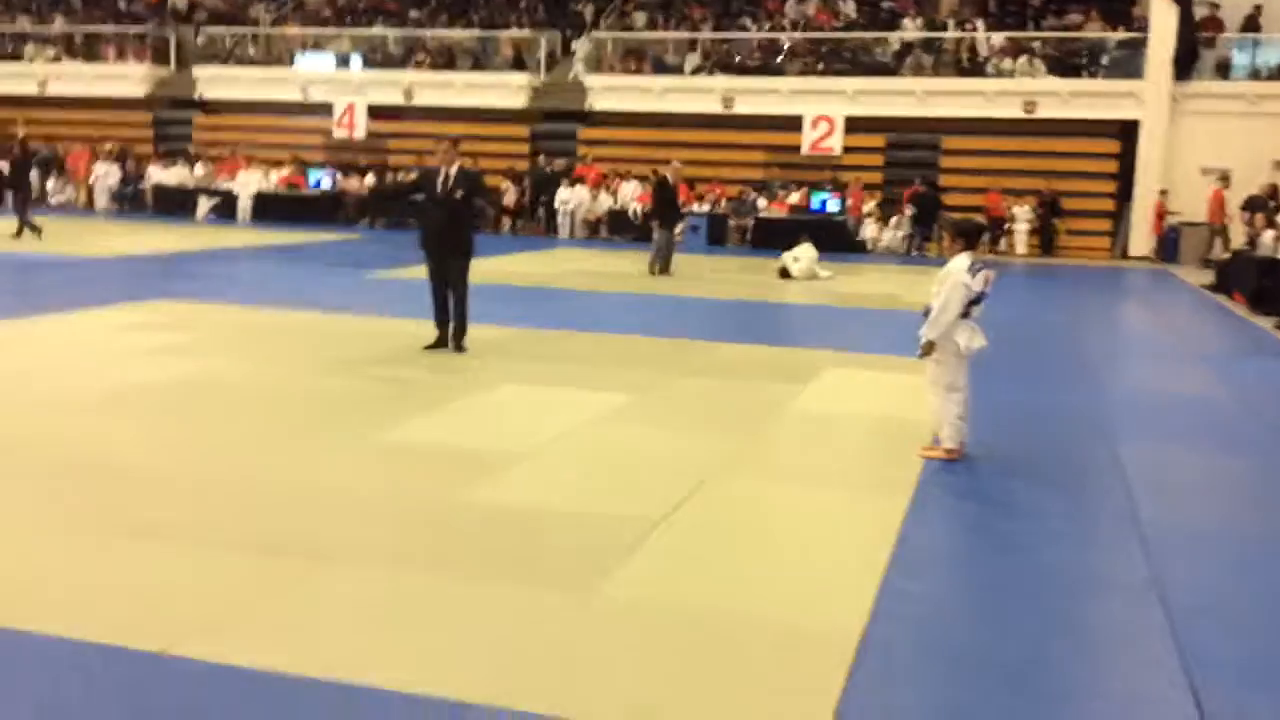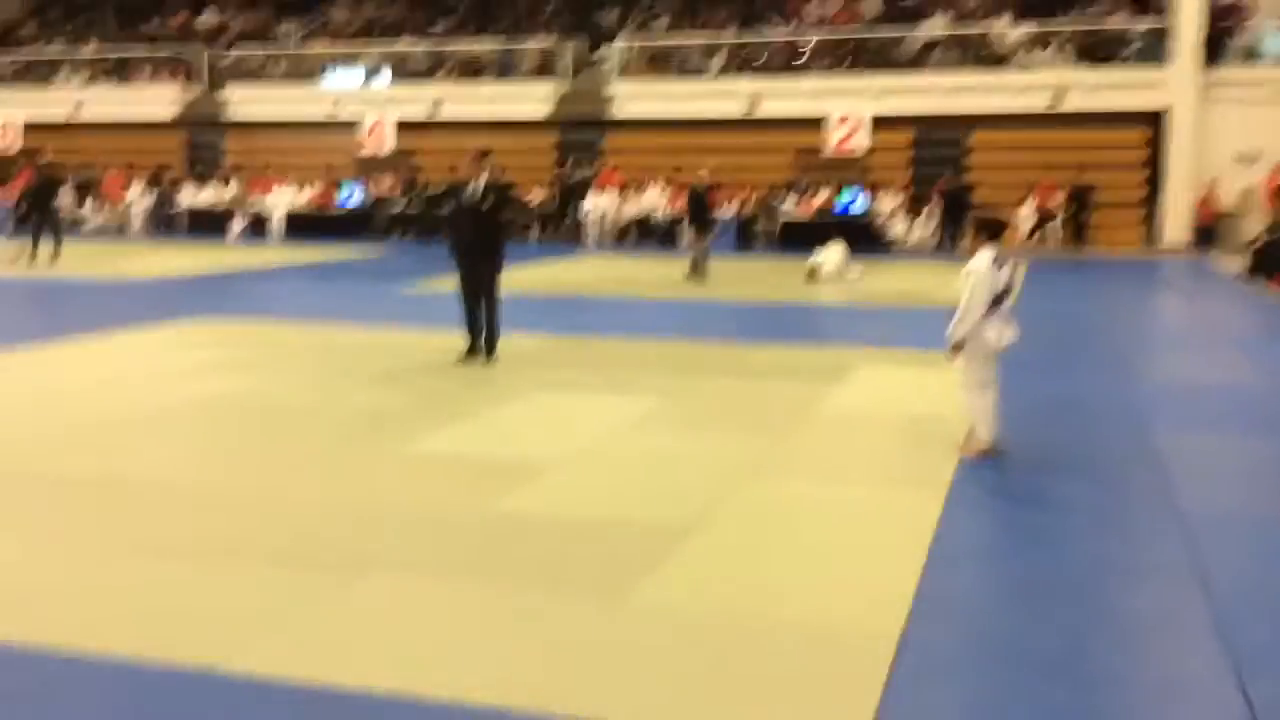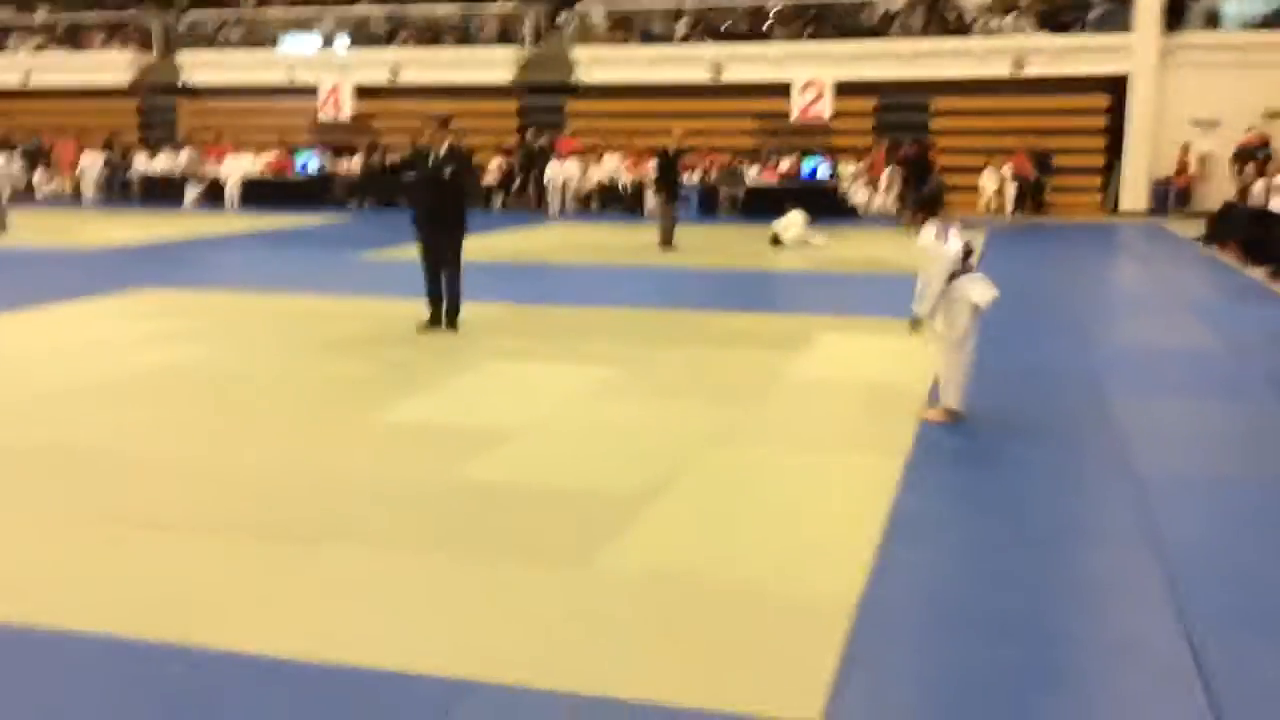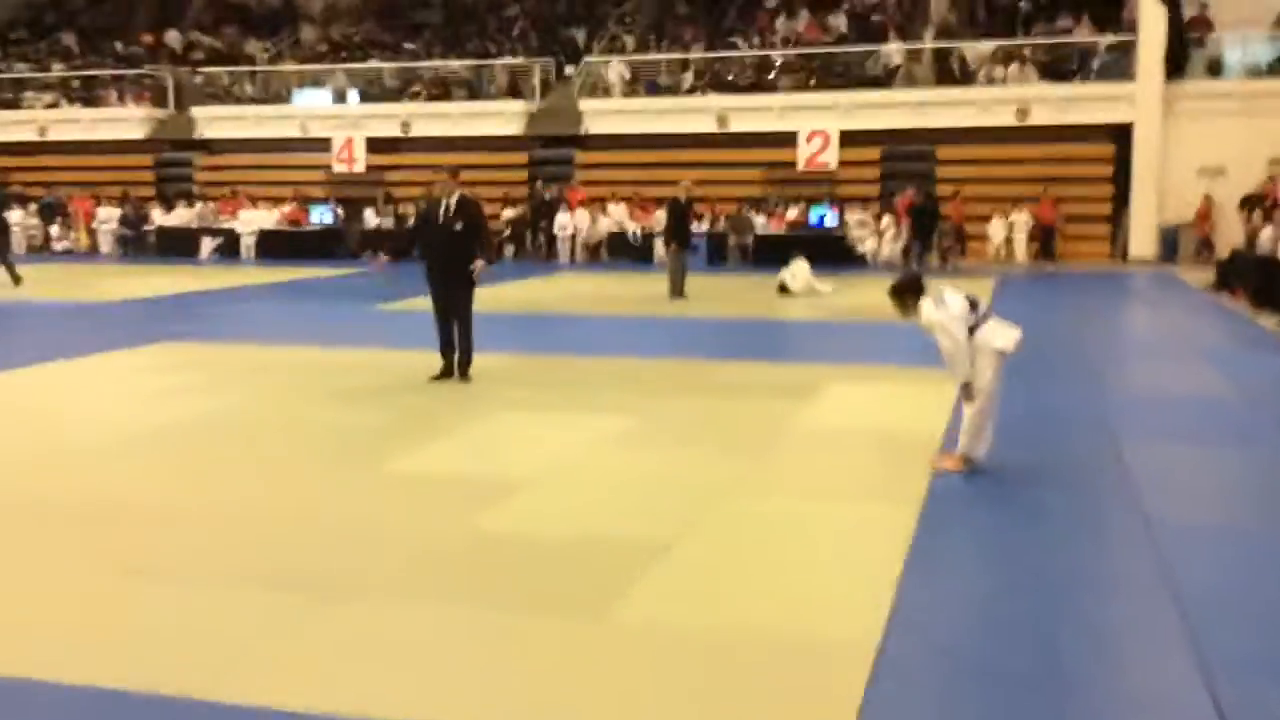
dt=0.3s
person 1, frame 1
left shoulder: (957, 270)
right shoulder: (977, 268)
left elbow: (947, 307)
left wrist: (930, 337)
left hip: (949, 336)
right hip: (960, 333)
left knee: (944, 389)
right knee: (955, 388)
left ankle: (949, 445)
right ankle: (954, 440)
person 1, frame 2
left shoulder: (981, 265)
right shoulder: (1006, 262)
left elbow: (973, 305)
right elbow: (1006, 299)
left wrist: (959, 336)
left hip: (979, 333)
right hip: (992, 329)
left knee: (977, 385)
right knee: (984, 384)
left ankle: (984, 439)
right ankle: (985, 434)
person 1, frame 3
left shoulder: (929, 240)
right shoulder: (944, 230)
left elbow: (932, 279)
left wrist: (919, 313)
left hip: (959, 298)
right hip: (963, 293)
left knee: (952, 352)
right knee: (954, 350)
left ankle: (950, 408)
right ankle: (951, 401)
person 1, frame 4
left shoulder: (931, 315)
right shoulder: (938, 298)
left elbow: (955, 346)
left wrist: (964, 380)
left hip: (986, 345)
right hip: (986, 339)
left knee: (977, 401)
right knee: (980, 402)
left ankle: (965, 456)
right ankle: (969, 452)
person 2, frame 1
left shoulder: (471, 178)
right shoulder: (429, 175)
left elbow: (485, 198)
right elbow: (402, 190)
left hip: (458, 244)
right hip: (433, 242)
left knee: (459, 290)
right knee: (438, 289)
left ankle: (458, 337)
right ankle: (443, 335)
person 2, frame 2
left shoulder: (497, 188)
right shoulder: (462, 186)
left hip: (486, 254)
right hip: (465, 252)
left knee: (488, 298)
right knee: (469, 298)
left ankle: (489, 346)
right ankle: (474, 344)
person 2, frame 3
left shoulder: (461, 154)
right shoulder: (421, 153)
left elbow: (471, 178)
right elbow: (400, 167)
left hip: (450, 222)
right hip: (427, 219)
left knee: (451, 269)
right knee: (431, 268)
left ankle: (451, 315)
right ankle: (435, 314)
person 2, frame 4
left shoulder: (470, 206)
right shoulder: (432, 207)
left elbow: (482, 236)
right elbow: (416, 232)
left wrist: (482, 258)
left hip: (462, 274)
right hip: (437, 272)
left knee: (462, 320)
right knee: (442, 319)
left ankle: (464, 367)
right ankle: (447, 365)
